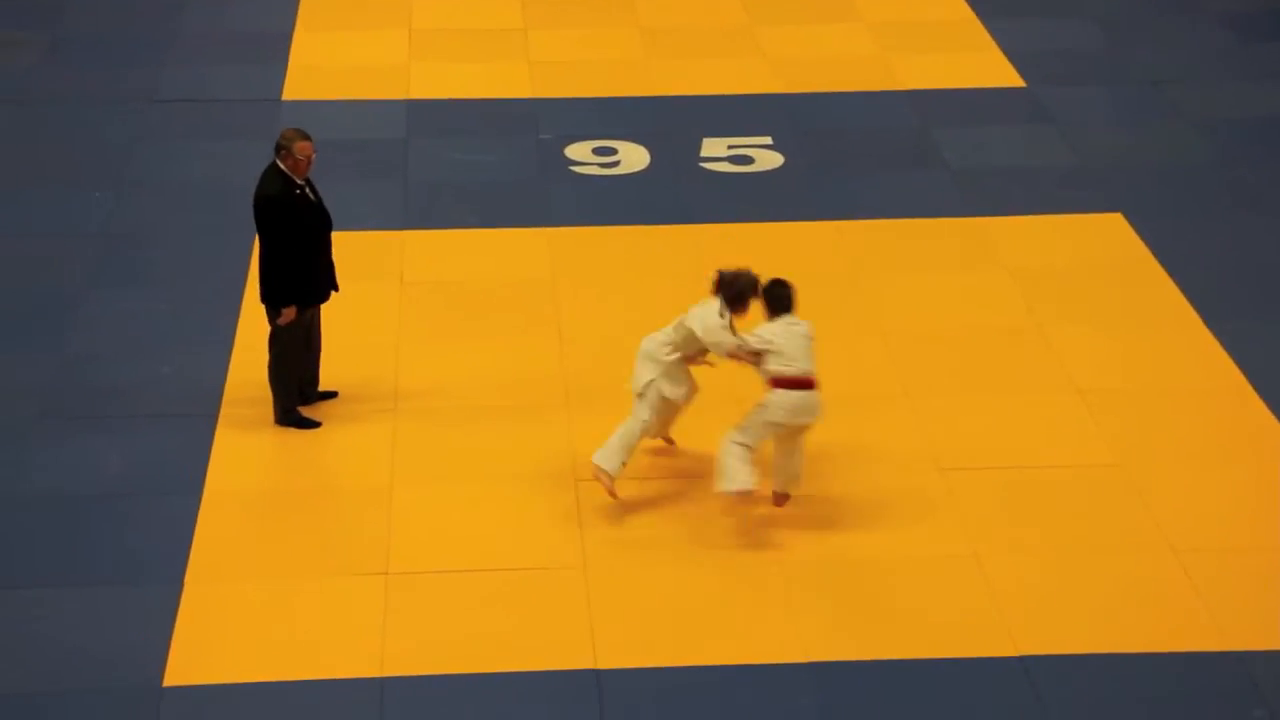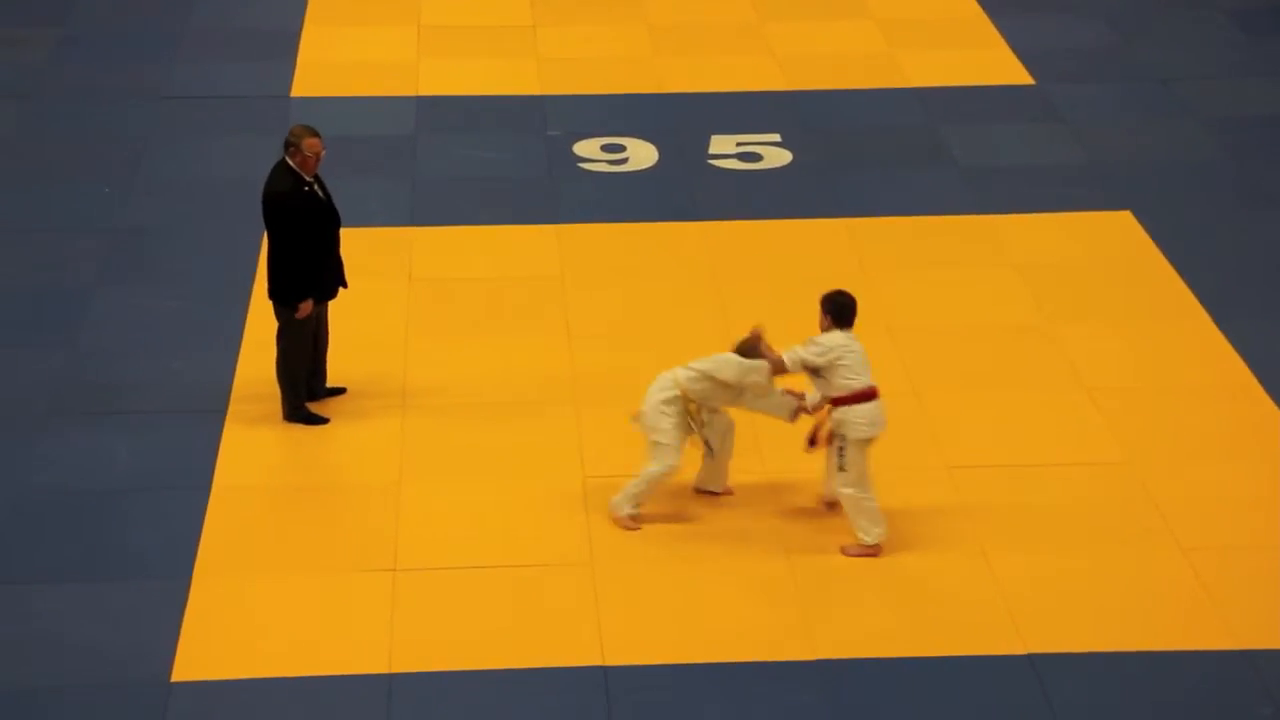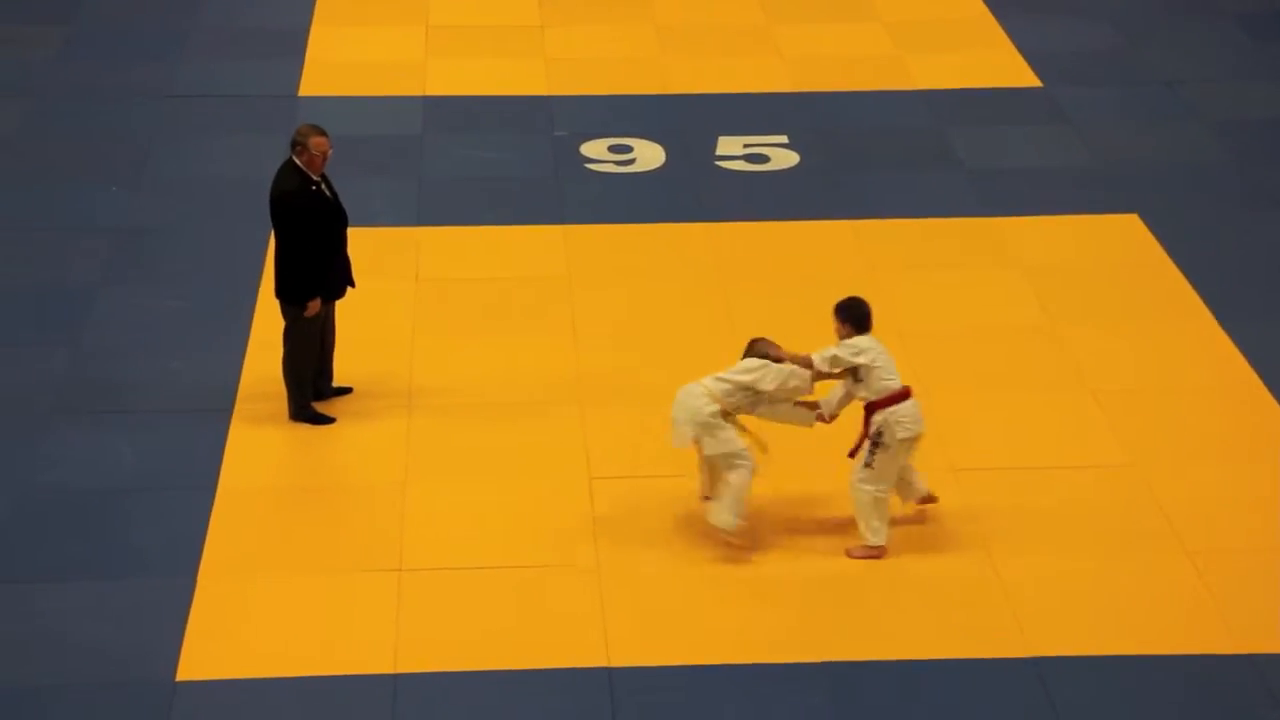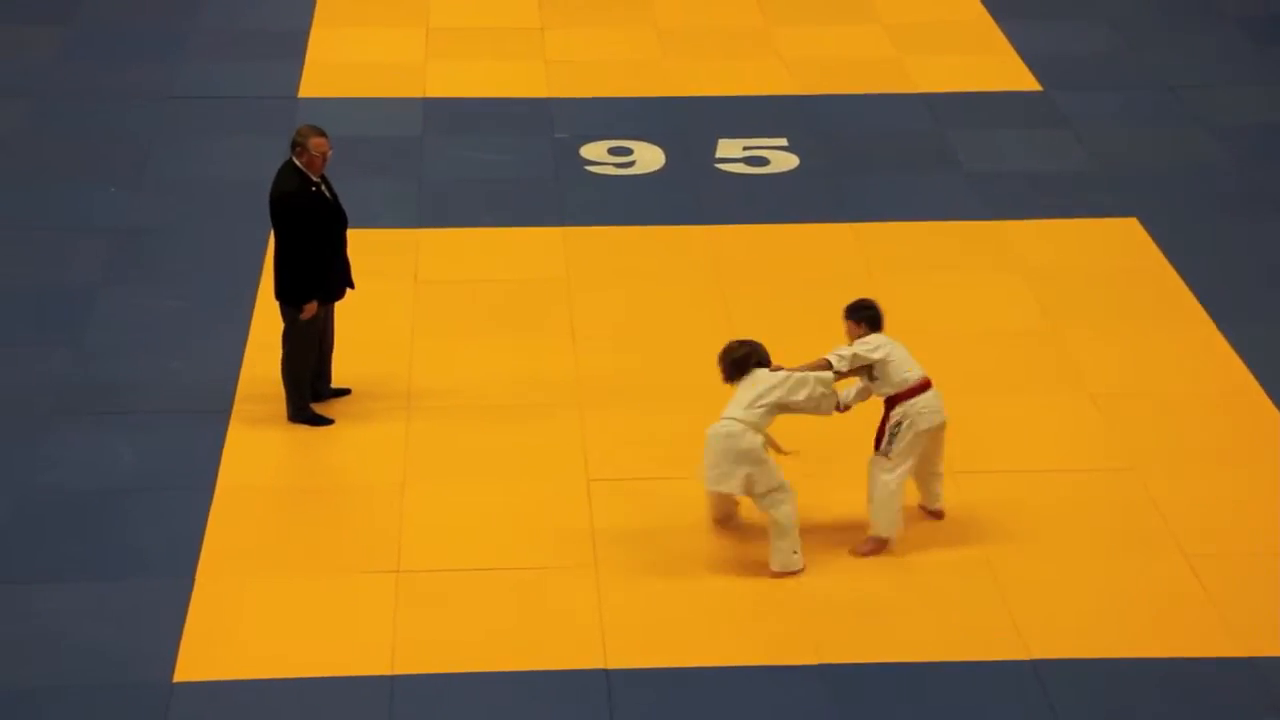
dt=0.2s
person 1, frame 1
left shoulder: (294, 176)
right shoulder: (274, 194)
right elbow: (278, 253)
left wrist: (310, 286)
right wrist: (287, 300)
left hip: (305, 279)
right hip: (287, 286)
left knee: (308, 341)
right knee: (287, 346)
left ankle: (307, 390)
right ankle: (286, 411)
person 1, frame 2
left shoulder: (304, 173)
right shoulder: (283, 191)
right elbow: (288, 249)
right wrist: (302, 294)
left hip: (314, 274)
right hip: (295, 283)
left knee: (316, 337)
right knee: (295, 344)
left ankle: (315, 387)
right ankle: (294, 407)
person 1, frame 3
left shoulder: (311, 172)
right shoulder: (290, 190)
right elbow: (296, 248)
right wrist: (310, 293)
left hip: (320, 274)
right hip: (303, 282)
left knee: (323, 336)
right knee: (302, 343)
left ankle: (321, 387)
right ankle: (300, 407)
person 1, frame 4
left shoulder: (311, 173)
right shoulder: (290, 191)
right elbow: (295, 250)
right wrist: (307, 295)
left hip: (320, 275)
right hip: (302, 283)
left knee: (322, 338)
right knee: (301, 344)
left ankle: (319, 388)
right ankle: (299, 408)
person 2, frame 1
left shoulder: (765, 333)
right shoulder: (805, 328)
left hip: (784, 400)
right hip: (808, 399)
left knee: (736, 443)
right knee: (789, 445)
left ankle: (740, 489)
right ankle: (781, 489)
person 2, frame 2
left shoulder: (823, 344)
right shoulder: (847, 343)
left elbow: (782, 364)
left hip: (853, 417)
right hip: (868, 411)
left knee: (849, 481)
right knee: (835, 450)
left ankle: (871, 541)
right ankle: (834, 496)
person 2, frame 3
left shoulder: (855, 347)
right shoulder: (868, 350)
left elbow: (815, 363)
right elbow: (847, 387)
left wrist: (783, 356)
right wrist: (827, 409)
left hip: (894, 419)
right hip: (908, 413)
left knee: (868, 480)
right knee: (892, 465)
left ankle: (875, 544)
right ankle: (921, 494)
person 2, frame 4
left shoulder: (869, 345)
right shoulder: (876, 348)
left elbow: (830, 364)
right elbow: (863, 388)
left wrist: (790, 371)
right wrist: (838, 402)
left hip: (912, 412)
right hip: (926, 404)
left knee: (884, 470)
right knee: (925, 463)
left ankle: (880, 536)
right ankle: (934, 506)
person 3, frame 1
left shoulder: (722, 314)
right shoulder: (713, 311)
left elbow: (726, 343)
right elbow: (723, 343)
left hip: (671, 358)
right hip: (659, 357)
left knee: (685, 389)
right knee: (644, 416)
left ankle: (660, 429)
right ankle: (605, 468)
person 3, frame 2
left shoulder: (738, 386)
right shoulder: (729, 364)
left elbow: (762, 397)
right elbow: (766, 370)
left wrist: (795, 401)
left hip: (680, 400)
right hip: (665, 399)
left knee: (722, 429)
right knee: (666, 462)
left ankle: (710, 484)
right ankle: (622, 507)
person 3, frame 3
left shoulder: (752, 380)
right shoulder: (757, 368)
left elbow: (770, 405)
right elbow: (795, 380)
left hip: (689, 401)
right hip: (698, 409)
left knee: (712, 448)
right knee: (742, 464)
left ankle: (711, 490)
right ankle: (726, 521)
person 3, frame 4
left shoulder: (744, 385)
right shoulder: (778, 380)
right elbow: (816, 385)
left hip: (717, 438)
right hip: (741, 443)
left knee: (723, 479)
right knee: (779, 500)
left ankle: (722, 514)
right ankle: (785, 562)
